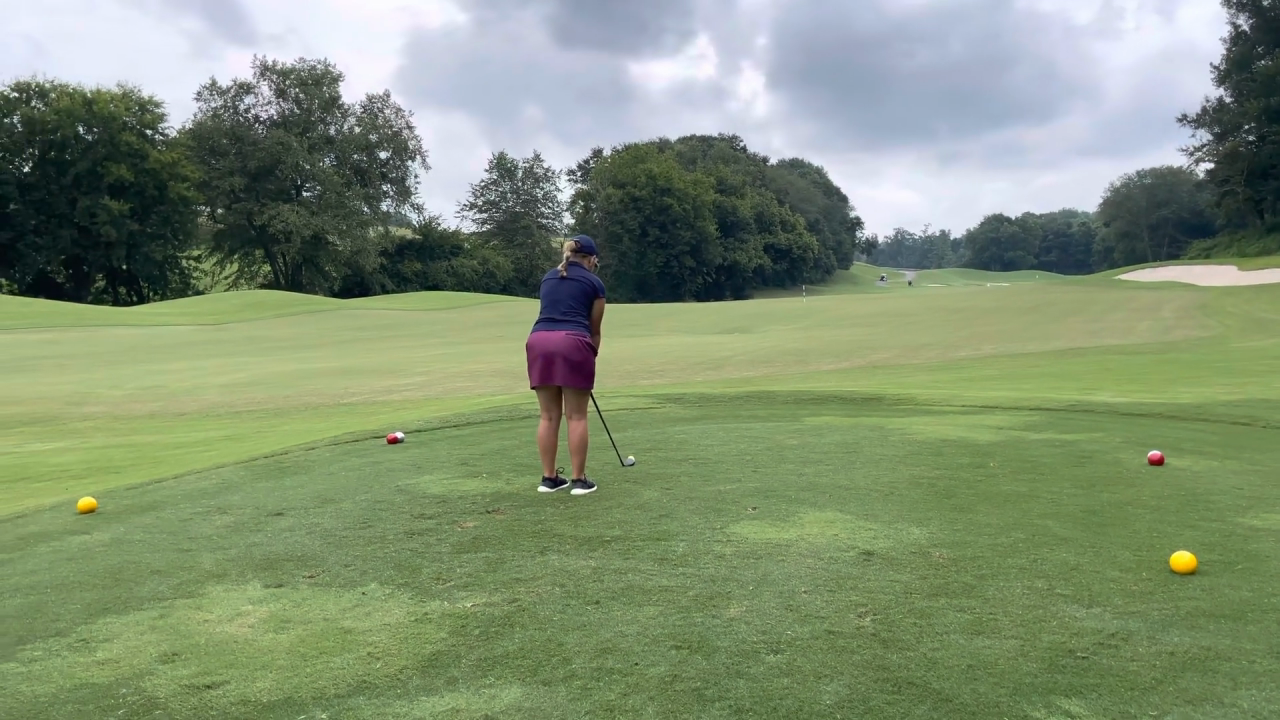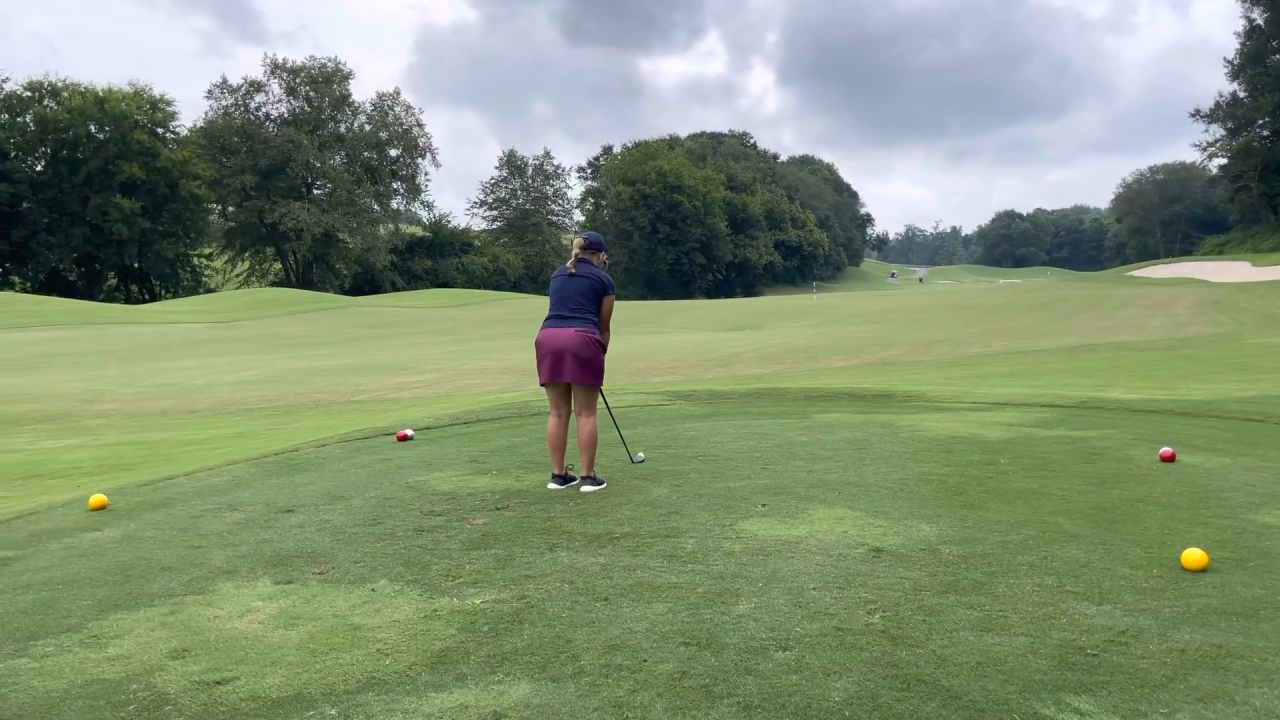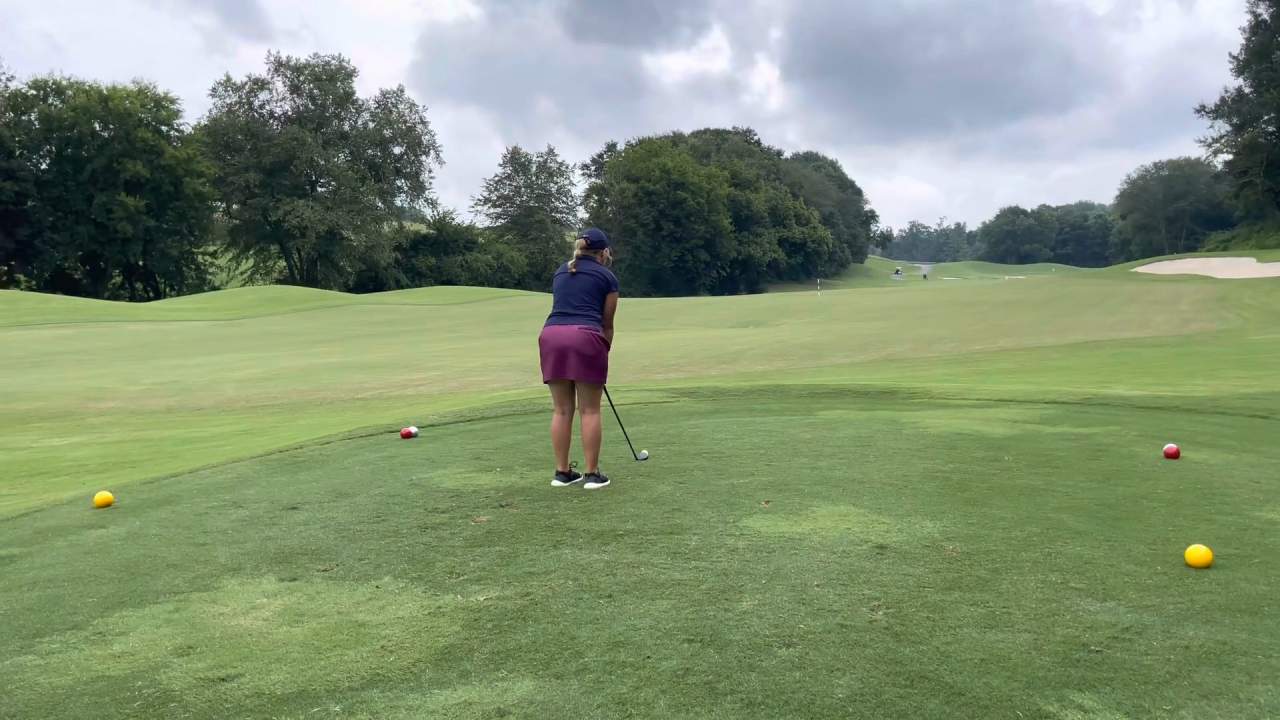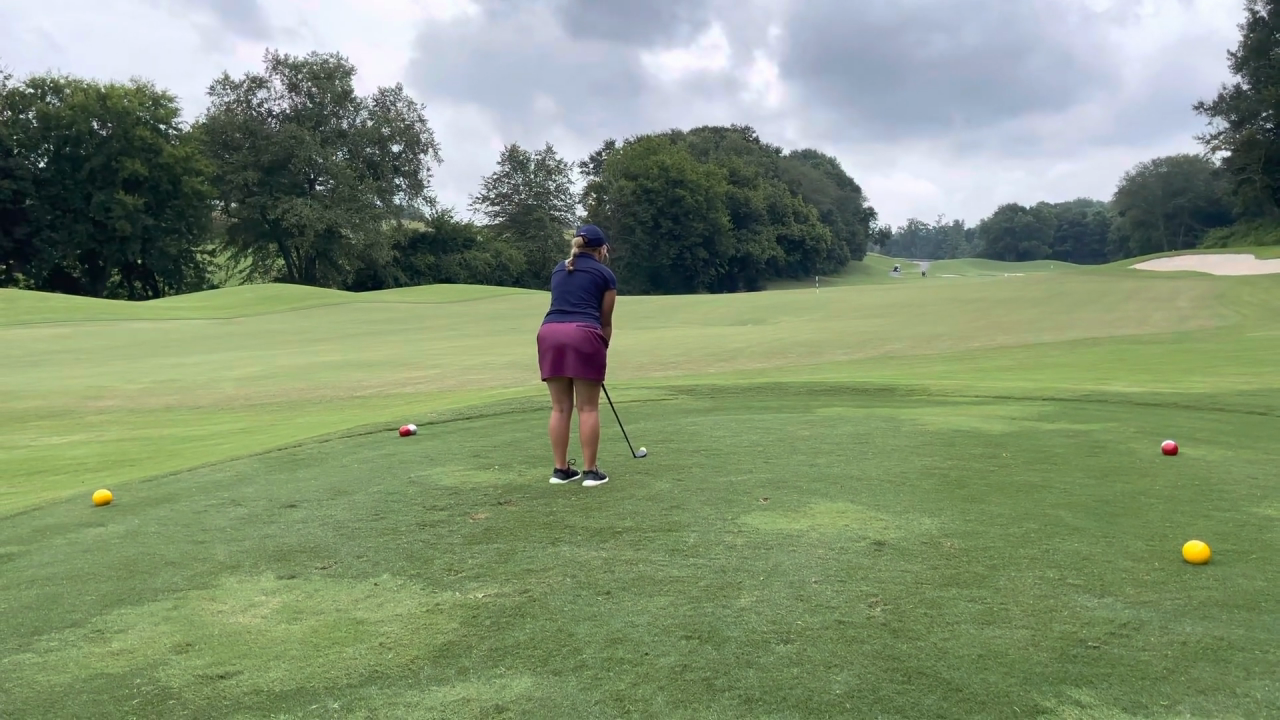
dt=0.4s
person 1, frame 1
left shoulder: (548, 277)
right shoulder: (594, 283)
right elbow: (594, 329)
right wrist: (592, 356)
left hip: (539, 341)
right hip: (573, 343)
left knee: (548, 415)
right knee: (576, 416)
left ankle: (548, 477)
right ankle: (578, 479)
person 1, frame 2
left shoulder: (558, 274)
right shoulder: (604, 279)
right elbow: (604, 326)
right wrist: (601, 352)
left hip: (548, 338)
right hip: (582, 340)
left knee: (558, 412)
right knee: (586, 413)
left ankle: (558, 474)
right ankle: (588, 477)
person 1, frame 3
left shoulder: (561, 271)
right shoulder: (607, 277)
right elbow: (607, 323)
right wrist: (605, 351)
left hip: (552, 335)
right hip: (586, 337)
left knee: (562, 410)
right knee: (590, 411)
left ankle: (562, 472)
right ankle: (592, 474)
person 1, frame 4
left shoulder: (559, 269)
right shoulder: (605, 274)
right elbow: (605, 321)
right wrist: (603, 348)
left hip: (550, 333)
right hip: (584, 335)
left knee: (560, 408)
right knee: (587, 408)
left ankle: (560, 469)
right ankle: (590, 471)
